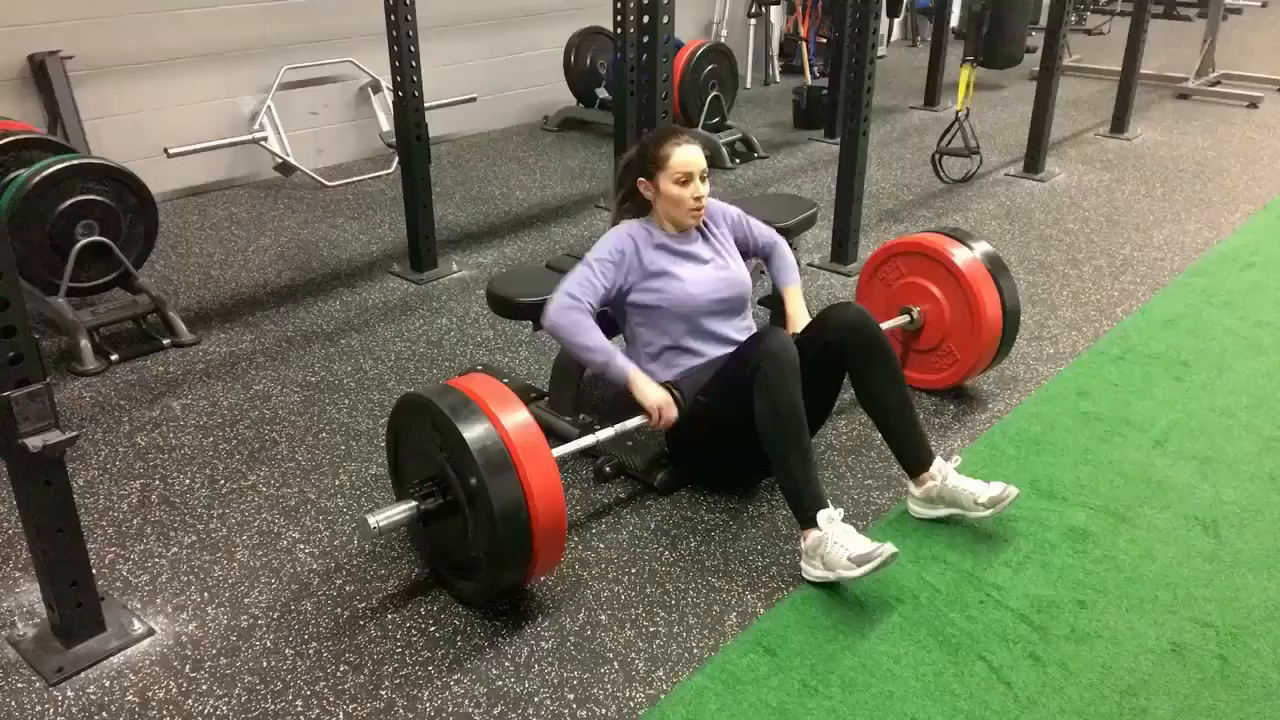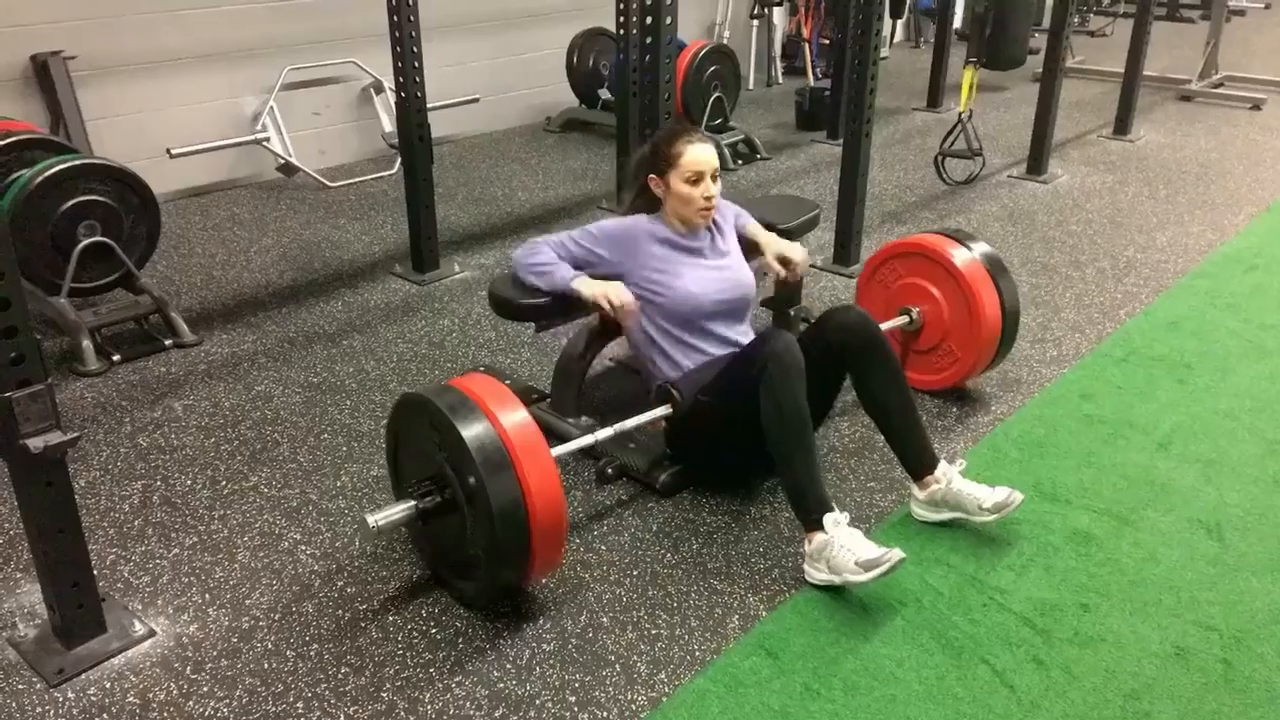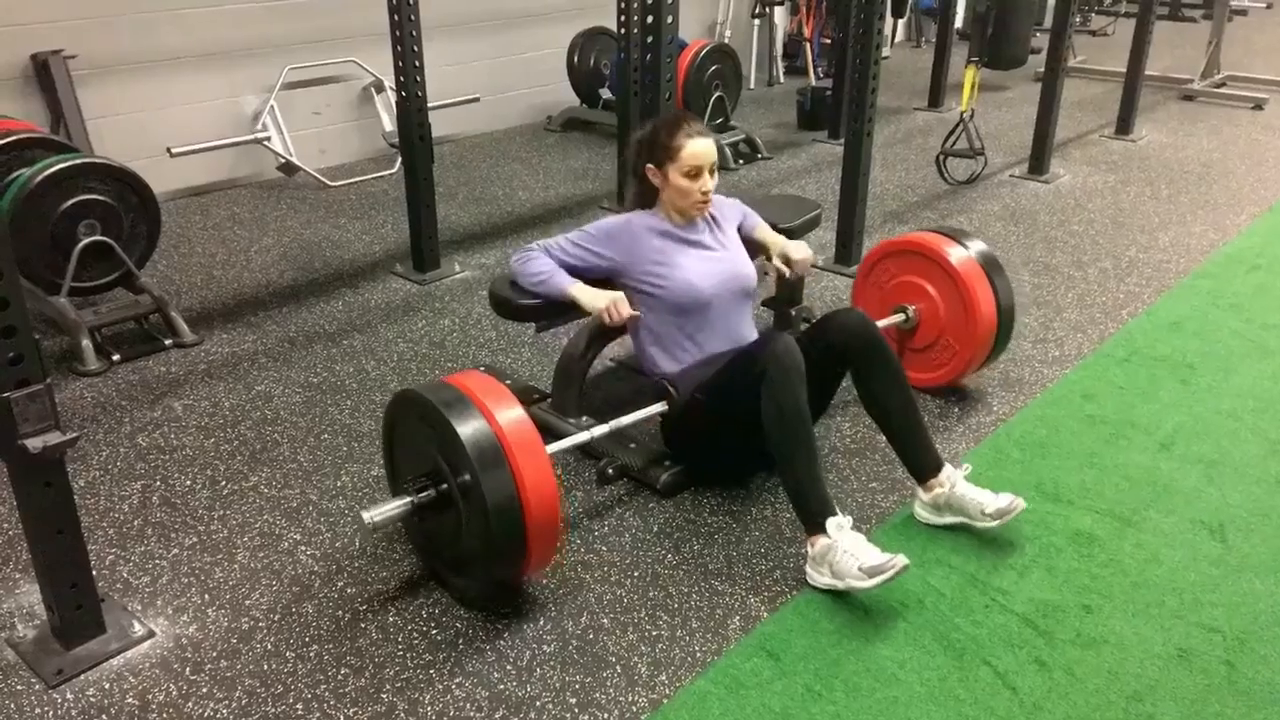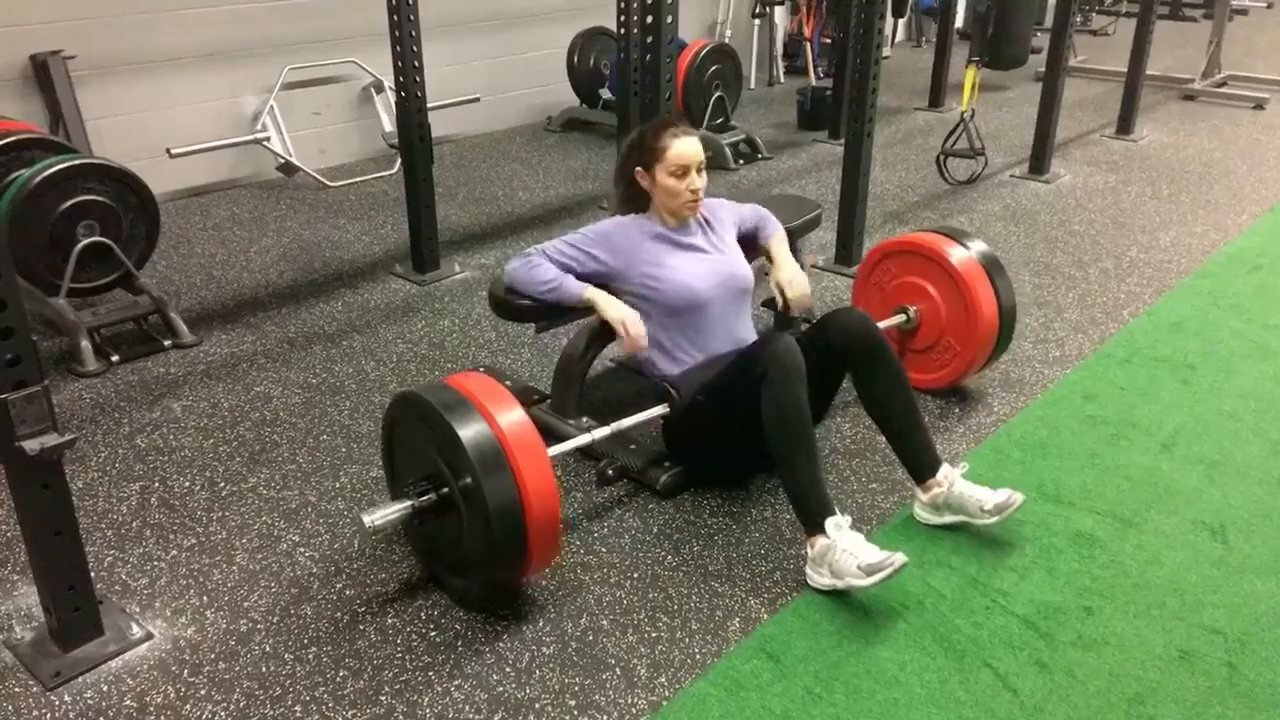
dt=0.3s
person 1, frame 1
left shoulder: (718, 219)
right shoulder: (628, 244)
left elbow: (775, 246)
right elbow: (562, 315)
left wrist: (797, 311)
right wrist: (636, 379)
left hip: (768, 402)
right hip: (700, 420)
left knee: (847, 320)
right knee: (771, 347)
left ankle: (929, 480)
right ankle: (818, 537)
person 1, frame 2
left shoulder: (719, 218)
right shoulder: (630, 237)
right elbow: (530, 255)
left wrist: (769, 240)
right wrist: (587, 283)
left hip: (766, 401)
right hip: (699, 419)
left knee: (848, 323)
right knee: (775, 345)
left ankle: (932, 483)
right ankle: (822, 541)
person 1, frame 3
left shoulder: (717, 211)
right shoulder: (626, 234)
right elbow: (526, 261)
left wrist: (775, 241)
right wrist: (584, 291)
left hip: (762, 400)
right hip: (696, 416)
left knee: (849, 326)
right knee: (776, 348)
left ankle: (937, 486)
right ankle: (825, 543)
person 1, frame 4
left shoulder: (714, 214)
right shoulder: (620, 237)
left elbow: (761, 217)
right elbow: (522, 268)
left wrist: (783, 260)
right wrist: (599, 296)
left hip: (763, 398)
right hip: (699, 419)
left knee: (850, 325)
right knee: (776, 348)
left ankle: (936, 485)
right ankle: (824, 544)
